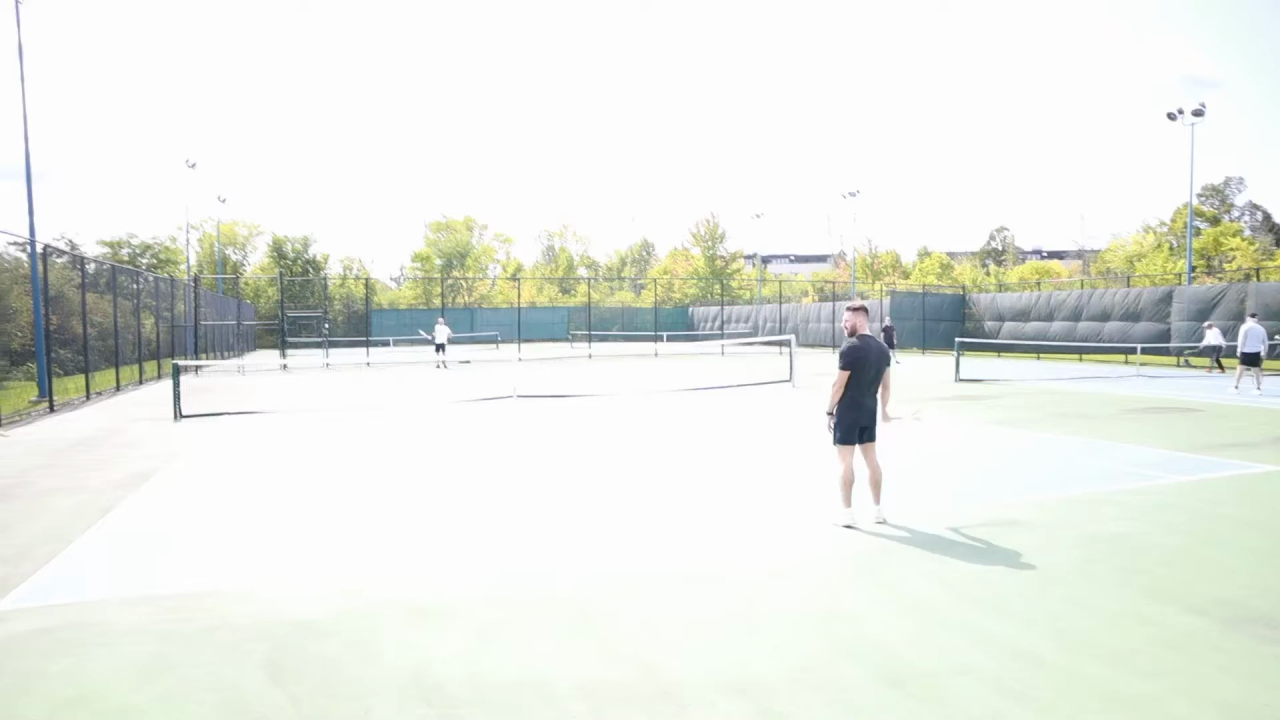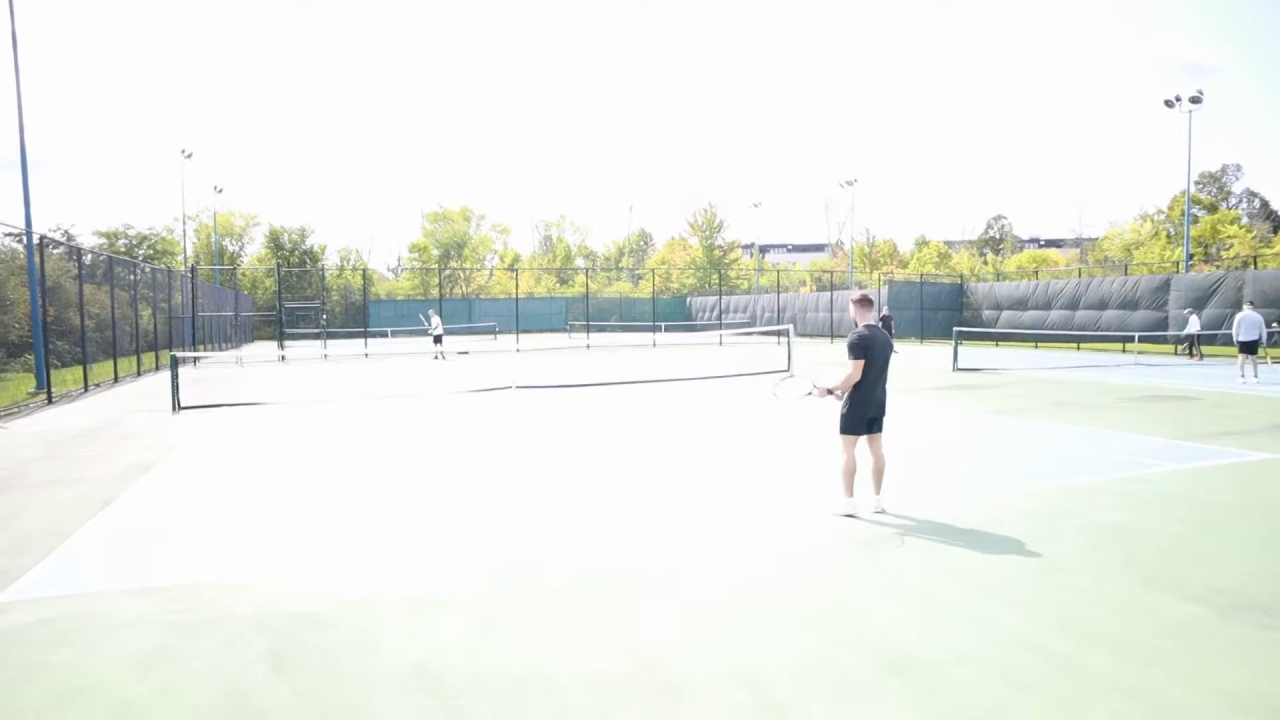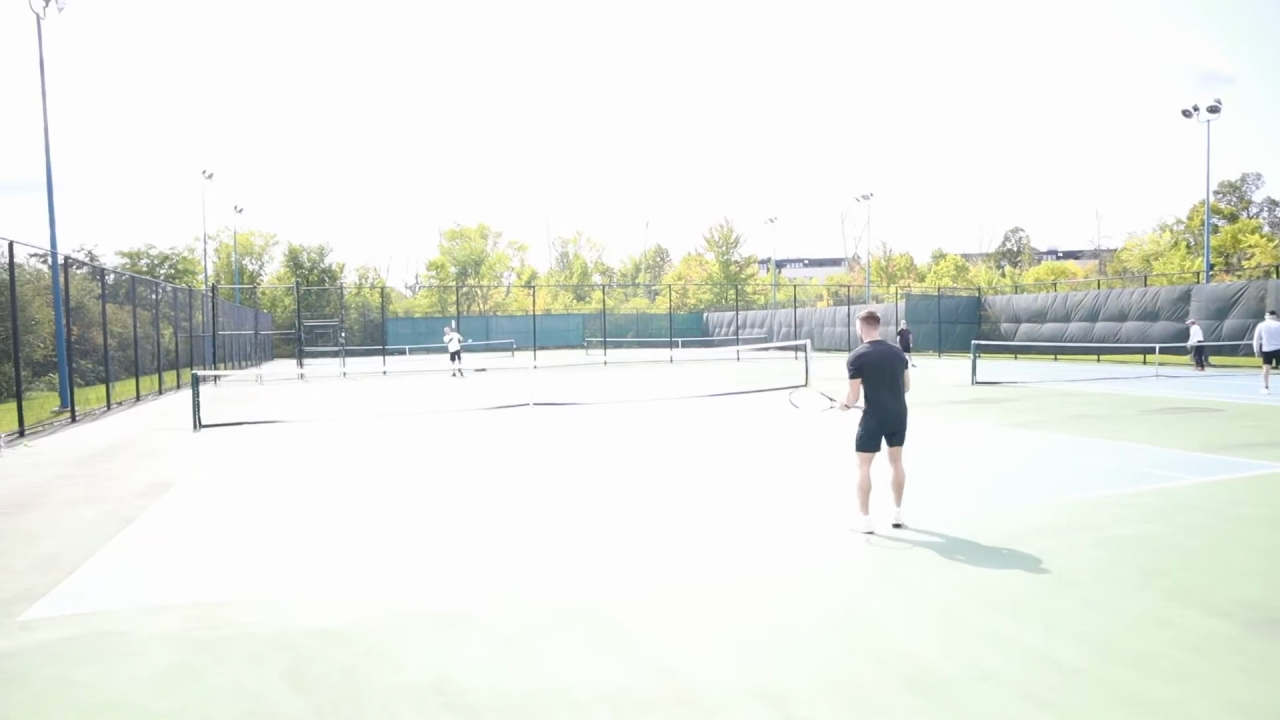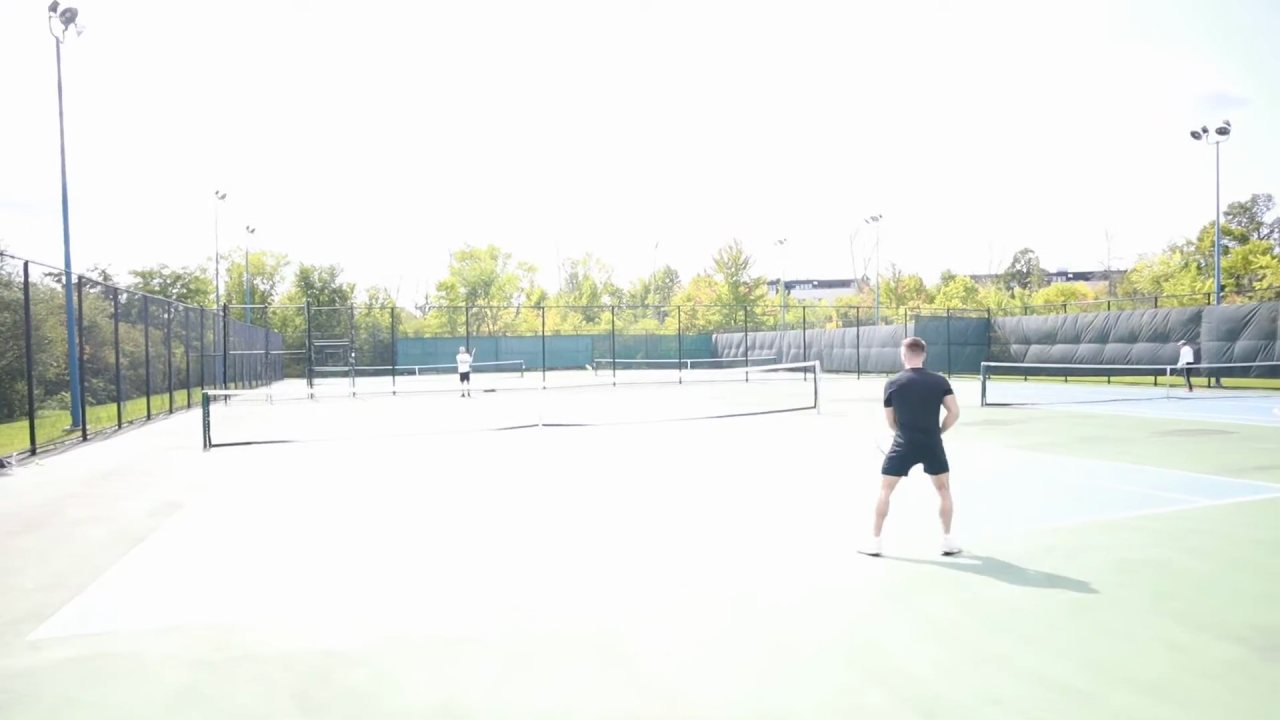
dt=0.5s
person 1, frame 1
left shoulder: (850, 347)
right shoulder: (882, 348)
left elbow: (839, 385)
right elbow: (885, 384)
left wrist: (829, 411)
right wrist: (883, 409)
left hip: (848, 412)
right hip: (869, 412)
left knee: (845, 462)
right knee: (871, 459)
left ankle: (847, 513)
right ankle: (878, 510)
person 1, frame 2
left shoulder: (858, 337)
right shoulder: (885, 337)
left elbow: (855, 375)
left wrist: (830, 390)
left hip: (858, 403)
right hip: (878, 401)
left knee: (848, 451)
right knee: (876, 449)
left ankle: (849, 502)
right ankle: (877, 500)
person 1, frame 3
left shoulder: (857, 356)
right shoulder: (898, 352)
left elbow: (854, 396)
right elbow: (906, 386)
left wrist: (846, 404)
left hip: (873, 418)
right hip: (898, 416)
left knee: (864, 466)
right knee: (896, 463)
left ankle: (865, 519)
right ankle: (897, 513)
person 1, frame 4
left shoulder: (893, 384)
right shoulder: (939, 381)
left elbow: (890, 421)
right elbow: (954, 413)
right wrist: (938, 432)
left hip: (904, 444)
right hip: (932, 444)
left knee: (885, 490)
right knee: (944, 490)
left ankle: (874, 542)
right ankle: (947, 541)
